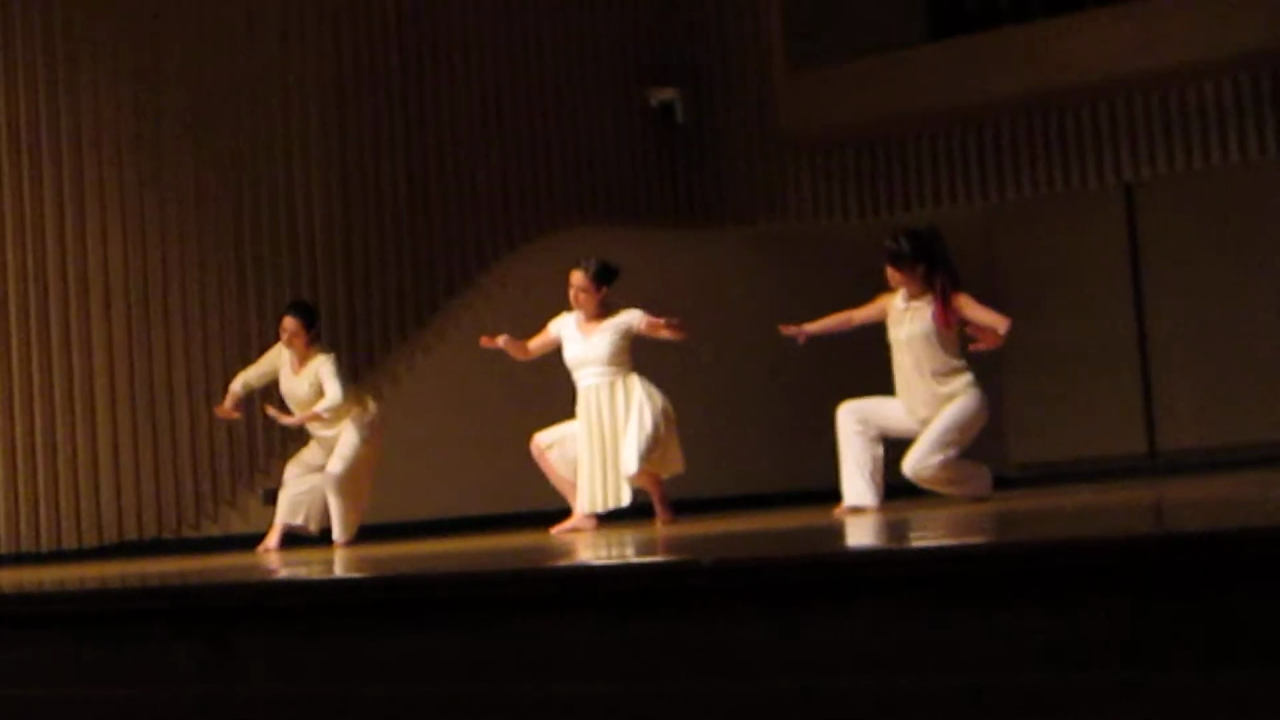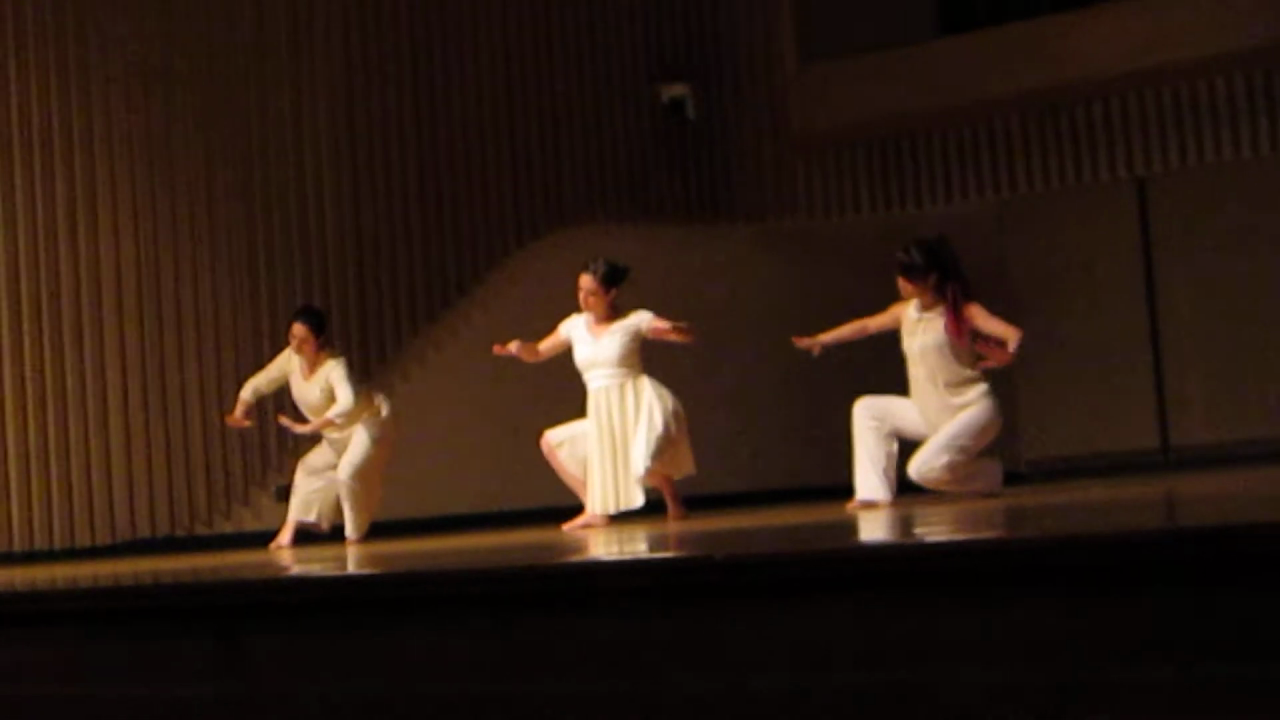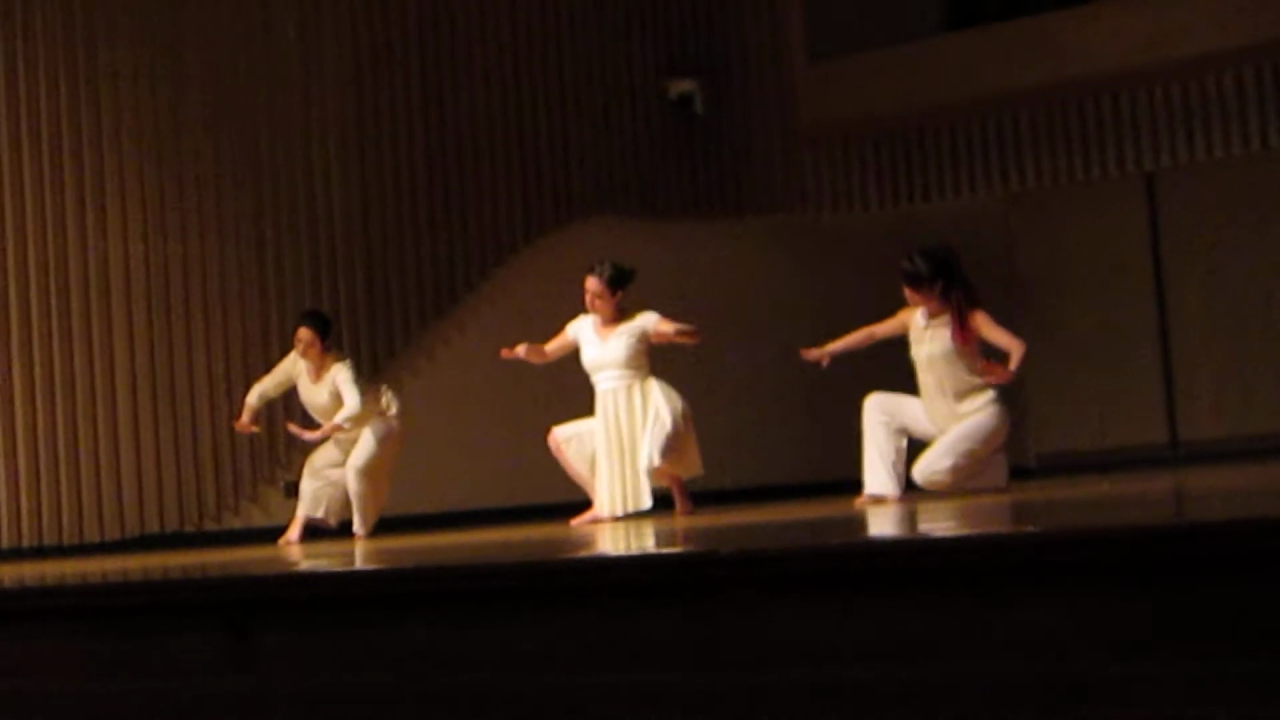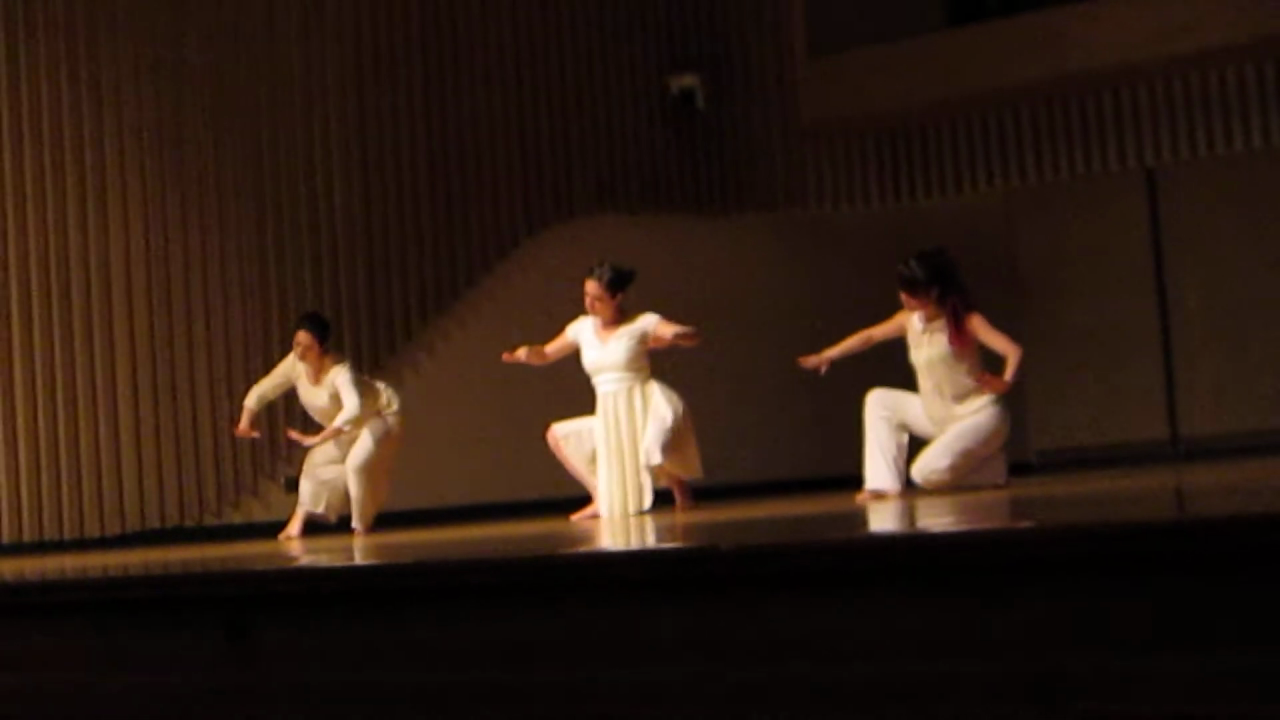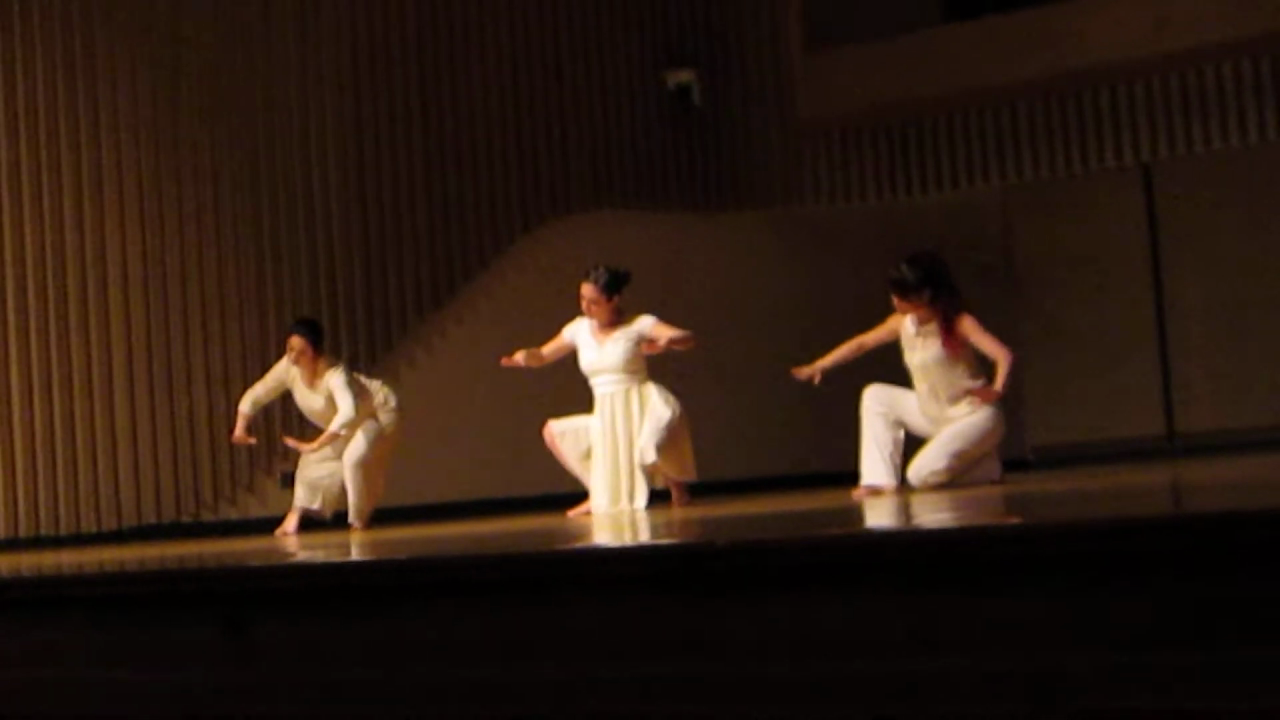
dt=0.2s
person 1, frame 1
left shoulder: (951, 301)
right shoulder: (891, 302)
left elbow: (1003, 322)
right elbow: (852, 317)
left wrist: (998, 338)
right wrist: (806, 329)
left hip: (959, 401)
right hip: (916, 409)
left knee: (918, 466)
right knee: (851, 413)
left ankle: (978, 482)
right ankle: (861, 497)
person 1, frame 2
left shoulder: (964, 311)
right shoulder: (904, 311)
left elbow: (1013, 333)
right elbow: (866, 325)
left wrist: (1008, 354)
right wrist: (820, 339)
left hip: (972, 409)
right hip: (930, 414)
left knee: (923, 469)
right knee: (867, 409)
left ankle: (988, 474)
right ankle: (875, 493)
person 1, frame 3
left shoulder: (970, 318)
right shoulder: (912, 317)
left elbow: (1017, 345)
right elbow: (873, 332)
left wrist: (1010, 372)
right wrist: (828, 350)
left hip: (979, 414)
right hip: (937, 417)
left knee: (928, 473)
right knee: (877, 404)
left ankle: (991, 469)
right ankle: (884, 488)
person 1, frame 4
left shoulder: (967, 321)
right shoulder: (908, 320)
left elbow: (1013, 350)
right elbow: (870, 336)
left wrist: (1006, 381)
right wrist: (826, 355)
left hip: (979, 414)
left knee: (926, 474)
right knee: (879, 399)
left ankle: (989, 466)
right ankle: (884, 482)
person 1, frame 5
left shoulder: (959, 322)
right shoulder: (901, 323)
left elbow: (1004, 355)
right elbow: (863, 342)
left wrist: (996, 390)
right wrist: (819, 365)
left hip: (974, 415)
left knee: (922, 475)
right knee: (875, 396)
left ankle: (983, 464)
right ankle: (880, 479)
person 2, frame 1
left shoulder: (625, 318)
right shoulder: (564, 323)
left elbow: (678, 333)
right elbow: (526, 351)
left wrist: (663, 325)
right wrist: (506, 342)
left hip: (629, 405)
right hip: (594, 415)
left knee: (632, 465)
right knee: (540, 444)
left ankle: (662, 506)
right ankle: (583, 513)
person 2, frame 2
left shoulder: (634, 320)
right shoulder: (575, 325)
left elbow: (687, 335)
right elbow: (537, 353)
left wrist: (669, 329)
right wrist: (518, 347)
left hip: (640, 405)
right hip: (603, 416)
left knee: (643, 463)
right knee: (550, 442)
left ankle: (673, 502)
right ankle: (594, 510)
person 2, frame 3
left shoulder: (641, 321)
right shoulder: (582, 326)
left elbow: (694, 335)
right elbow: (544, 354)
left wrist: (673, 333)
right wrist: (525, 350)
left hip: (647, 406)
right hip: (610, 417)
left knee: (652, 459)
right knee: (558, 438)
left ankle: (681, 496)
right ankle: (602, 504)
person 2, frame 4
left shoulder: (642, 323)
right shoulder: (582, 327)
left elbow: (693, 336)
right elbow: (545, 355)
left wrist: (672, 338)
right wrist: (526, 352)
left hip: (646, 407)
right hip: (610, 417)
left knee: (653, 452)
right knee: (556, 434)
left ankle: (681, 491)
right ankle: (601, 499)
person 2, frame 5
left shoulder: (638, 324)
right shoulder: (579, 328)
left elbow: (688, 338)
right elbow: (542, 357)
left wrist: (666, 343)
right wrist: (524, 356)
left hip: (643, 408)
right hip: (607, 418)
left knee: (649, 449)
right knee: (552, 431)
left ankle: (677, 487)
right ankle: (597, 494)
person 3, frame 1
left shoulder: (323, 362)
right shoulder: (281, 353)
left elbow: (335, 399)
right elbow: (248, 377)
left wrist: (294, 420)
right wrist: (229, 404)
left hip: (354, 422)
right hip: (325, 435)
left knee: (336, 473)
right knee: (296, 472)
left ankle: (343, 540)
right ankle: (277, 532)
person 3, frame 2
left shoulder: (334, 366)
right shoulder: (290, 358)
left elbow: (346, 404)
right elbow: (258, 383)
left wrist: (308, 428)
right wrist: (240, 412)
left hip: (368, 421)
right hip: (338, 435)
left knee: (348, 472)
right knee: (309, 469)
left ankle: (355, 536)
right ankle: (289, 529)
person 3, frame 3
left shoulder: (340, 368)
right shoulder: (296, 362)
left elbow: (354, 407)
right elbow: (264, 387)
left wrist: (317, 434)
right wrist: (246, 418)
left hip: (378, 418)
right hip: (348, 432)
left knee: (357, 467)
right knee: (317, 466)
left ankle: (363, 532)
right ankle: (298, 525)
person 3, frame 4
left shoulder: (339, 371)
right shoulder: (294, 363)
left elbow: (353, 409)
right elbow: (262, 390)
left wrist: (317, 439)
right wrist: (245, 422)
left hip: (380, 414)
left knee: (357, 463)
right knee: (316, 462)
left ankle: (363, 527)
right ankle: (299, 520)
person 3, frame 5
left shoulder: (333, 373)
right shoulder: (288, 367)
left elbow: (347, 413)
right elbow: (256, 394)
left wrist: (314, 445)
right wrist: (240, 428)
left hip: (377, 412)
right hip: (347, 426)
left knee: (354, 460)
right knee: (312, 461)
left ankle: (360, 522)
right ankle: (295, 516)
